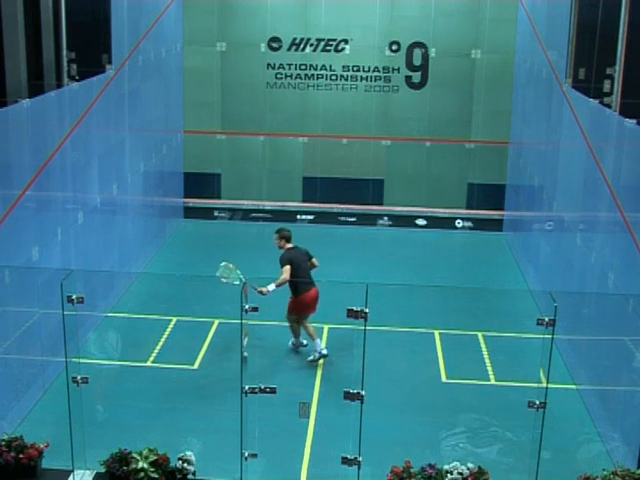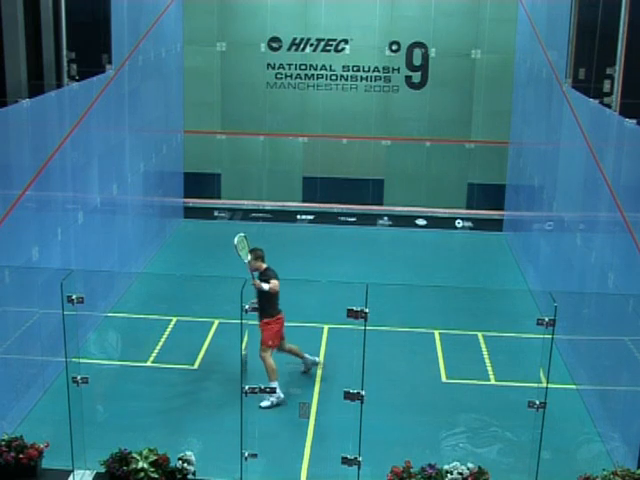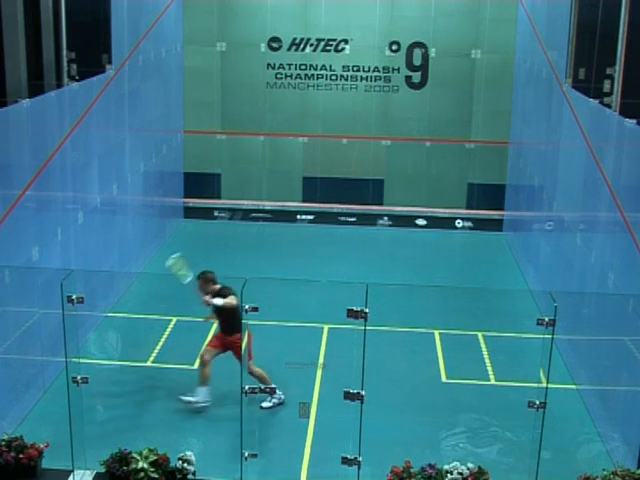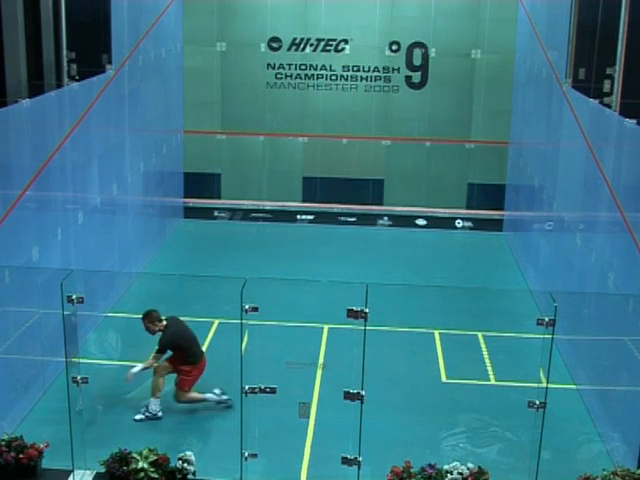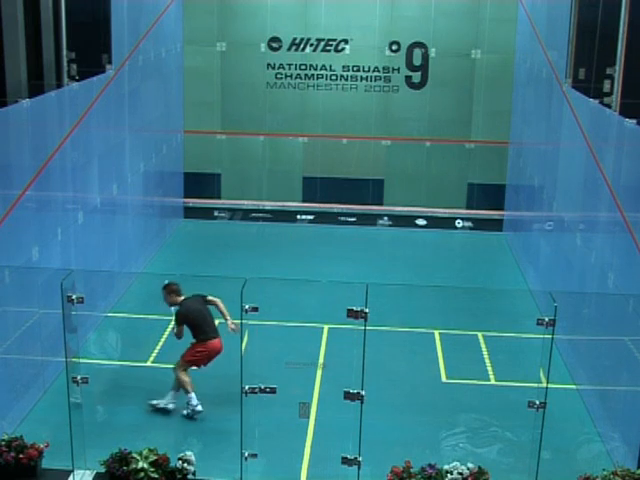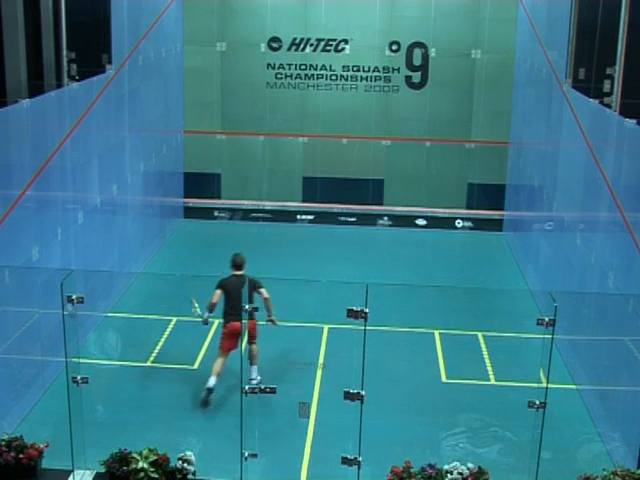
dt=0.3s
person 1, frame 1
left shoulder: (285, 256)
right shoulder: (302, 251)
left elbow: (286, 278)
right elbow: (315, 264)
left wrist: (269, 288)
left hip: (300, 295)
right hip: (312, 291)
left knee: (293, 319)
right knee: (302, 322)
left ankle: (298, 341)
right ankle: (320, 349)
person 1, frame 2
left shoulder: (268, 273)
right shoulder: (263, 274)
left elbow: (276, 288)
left wrist: (262, 286)
right wrist: (259, 304)
left hip: (272, 320)
right hip: (270, 318)
left knee: (265, 354)
right knee: (282, 346)
left ankle: (277, 393)
right ankle: (309, 360)
person 1, frame 3
left shoulder: (226, 292)
right shoulder: (213, 294)
left elbow: (234, 303)
left wrist: (214, 302)
left hip: (238, 335)
right hip: (224, 334)
left knee: (249, 368)
right knee: (205, 358)
left ankle: (277, 395)
right ankle: (202, 397)
person 1, frame 4
left shoulder: (167, 339)
right shoulder: (172, 320)
left elbow: (153, 361)
left wrist: (136, 369)
left hip: (194, 364)
left knee: (180, 397)
right knee: (159, 370)
left ankle: (215, 397)
right ankle: (154, 410)
person 1, frame 5
left shoulder: (180, 312)
right shoulder: (197, 297)
left elbow: (179, 336)
right elbow: (217, 301)
left wrist: (177, 331)
right wrist: (229, 321)
left hip: (206, 345)
right hip: (216, 341)
left knee: (179, 368)
right knee: (183, 366)
left ankle: (194, 404)
right ankle: (168, 401)
person 1, frame 6
left shoulder: (223, 282)
right shoulder: (253, 281)
left elbow: (214, 301)
right elbow: (266, 296)
left wrist: (207, 316)
right wrist: (270, 315)
left hip: (230, 324)
right hip: (249, 323)
left knee: (221, 357)
right knee: (252, 344)
left ankle: (211, 385)
right ankle: (254, 377)
